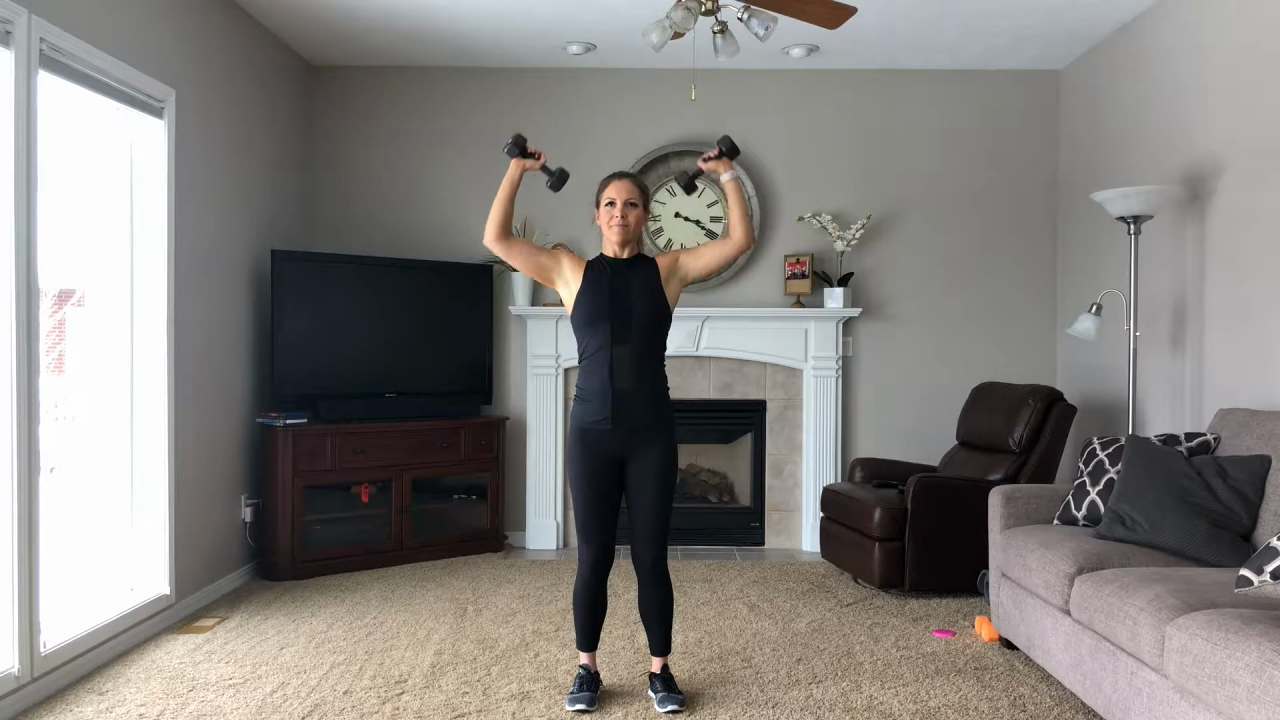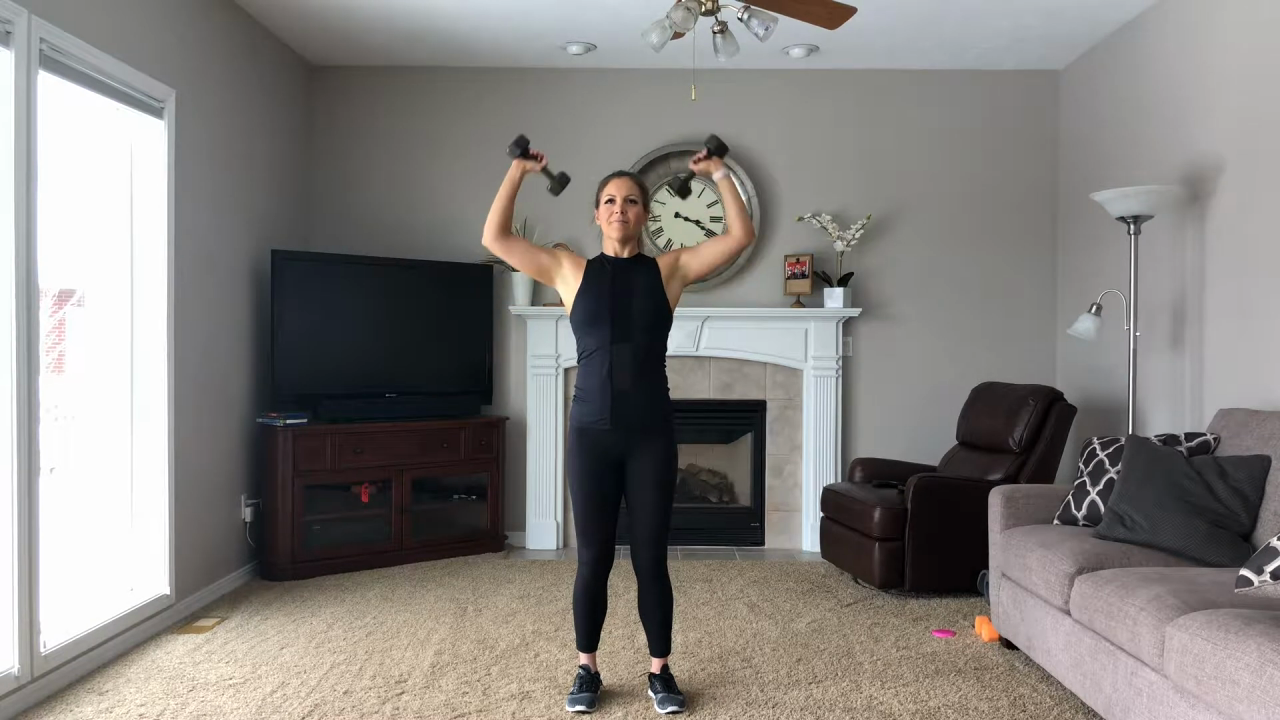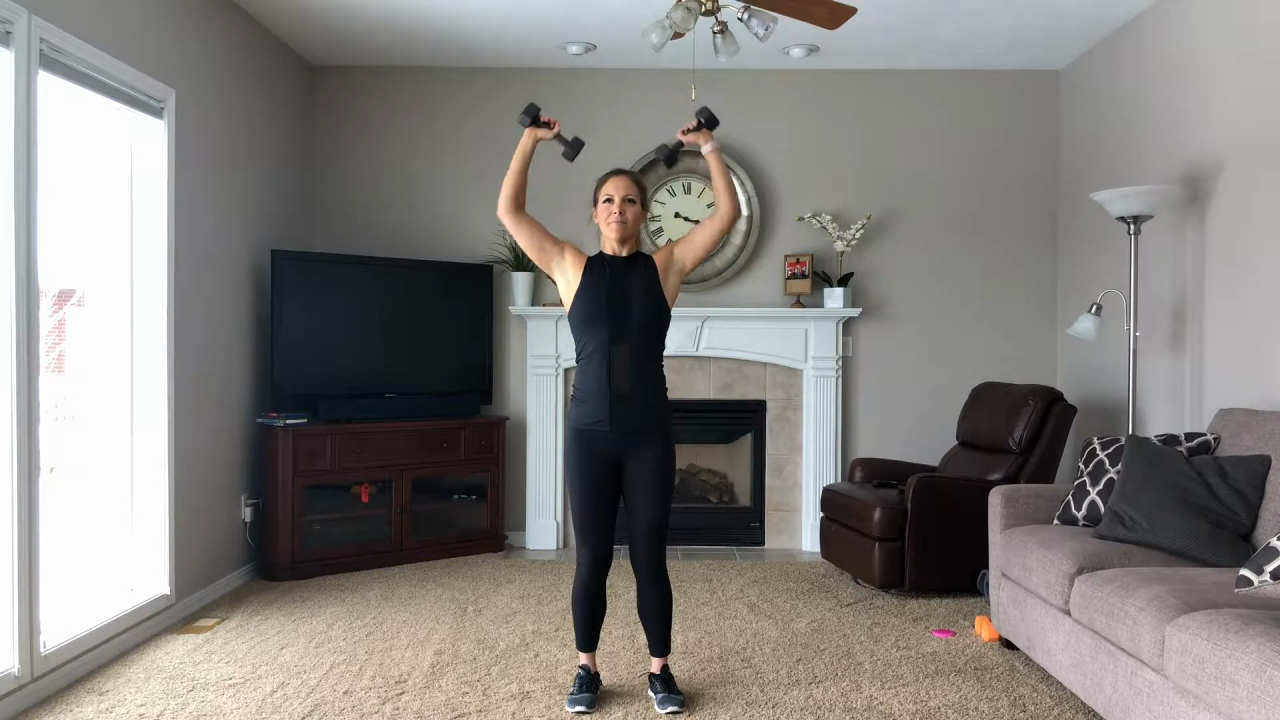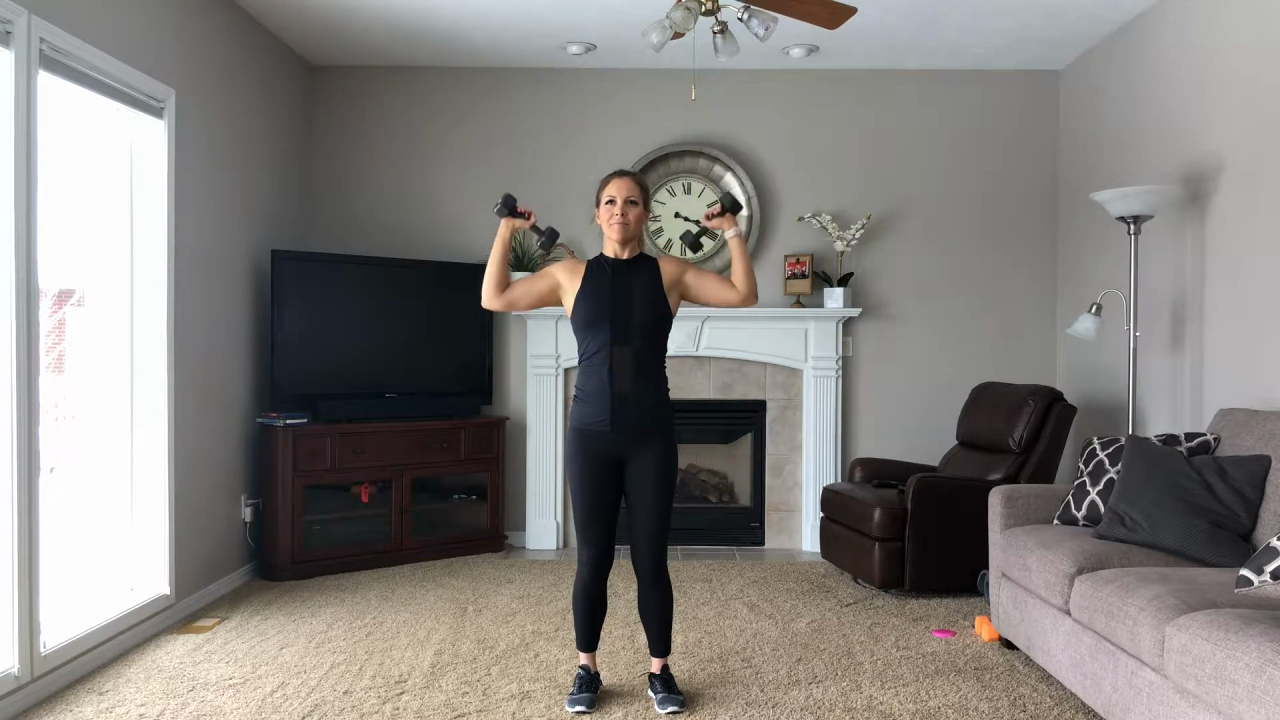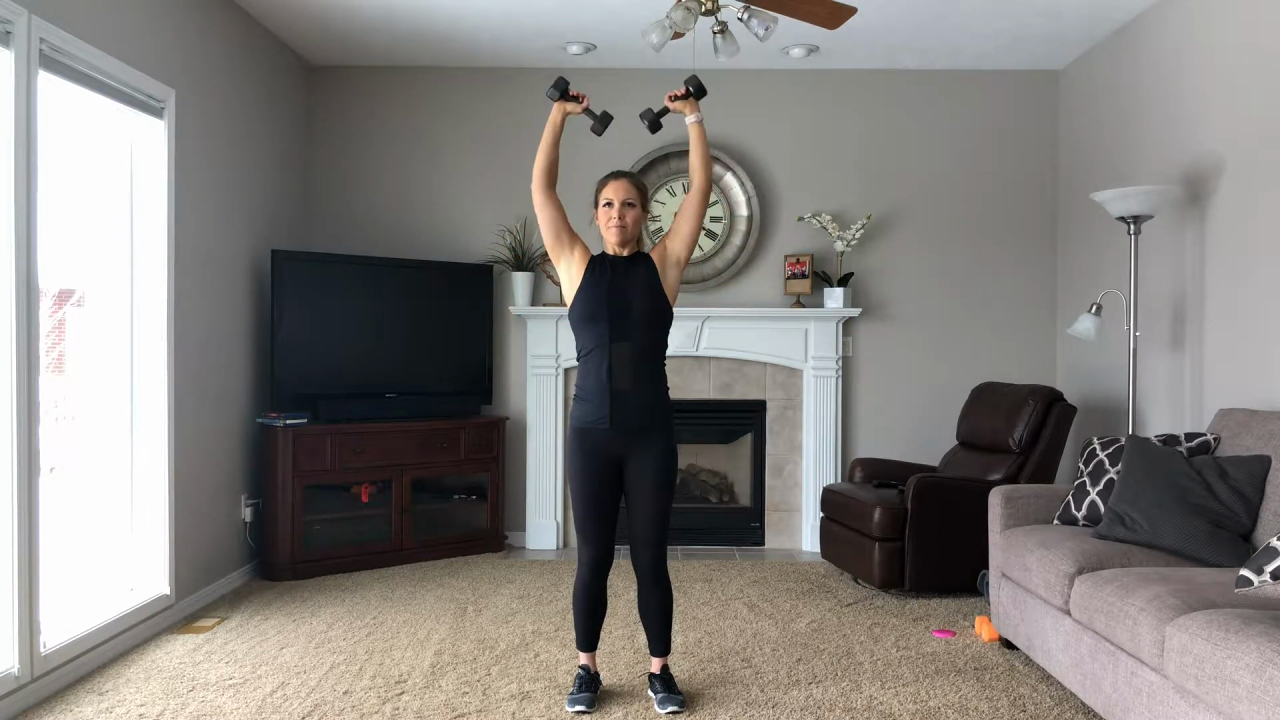
dt=1s
person 1, frame 1
left shoulder: (666, 269)
right shoulder: (571, 270)
left elbow: (740, 240)
right elbow: (496, 239)
left wrist: (726, 174)
right wrist: (517, 171)
left hip: (651, 435)
right hip: (592, 435)
left knee: (651, 558)
right knee: (593, 558)
left ankle: (660, 670)
right ankle: (587, 670)
person 1, frame 2
left shoulder: (668, 269)
right shoulder: (571, 270)
left elbow: (741, 235)
right elbow: (495, 237)
left wrist: (718, 175)
right wrist: (519, 172)
left hip: (651, 432)
right hip: (591, 431)
left knee: (650, 558)
right knee: (593, 558)
left ankle: (660, 670)
right ankle: (586, 669)
person 1, frame 3
left shoulder: (665, 266)
right shoulder: (571, 267)
left elbow: (728, 214)
right elbow: (508, 210)
left wrist: (708, 148)
right wrist: (530, 140)
left hip: (648, 437)
right hip: (589, 435)
left knee: (649, 559)
right knee: (592, 560)
left ankle: (659, 670)
right ankle: (586, 669)
person 1, frame 4
left shoulder: (669, 272)
right shoulder: (572, 274)
left elbow: (744, 293)
right elbow: (493, 298)
left wrist: (731, 231)
right wrist: (506, 231)
left hip: (651, 435)
right hip: (590, 433)
left knee: (651, 560)
right knee: (592, 559)
left ankle: (660, 671)
right ankle: (586, 670)
person 1, frame 5
left shoulder: (662, 265)
right shoulder: (575, 265)
left elbow: (700, 189)
right elbow: (541, 188)
left wrist: (692, 119)
right wrist: (558, 115)
left hip: (650, 434)
right hip: (590, 433)
left knee: (650, 558)
right knee: (593, 558)
right ankle: (586, 669)
